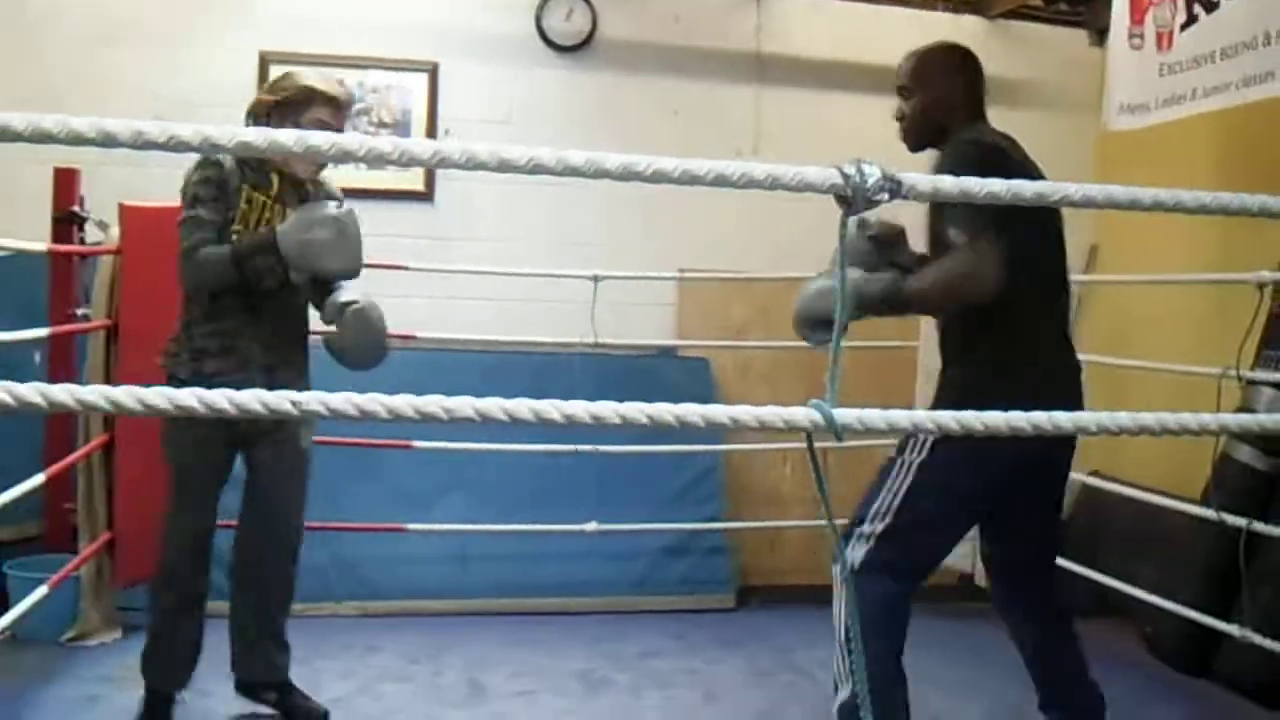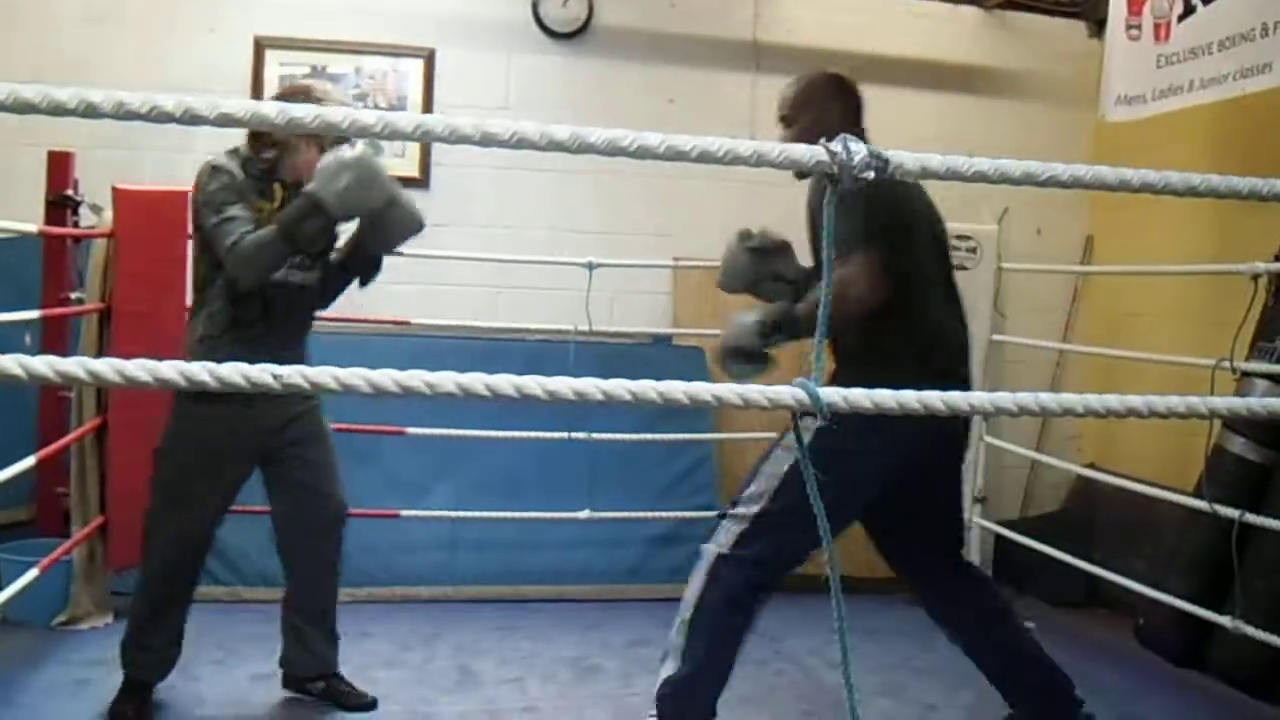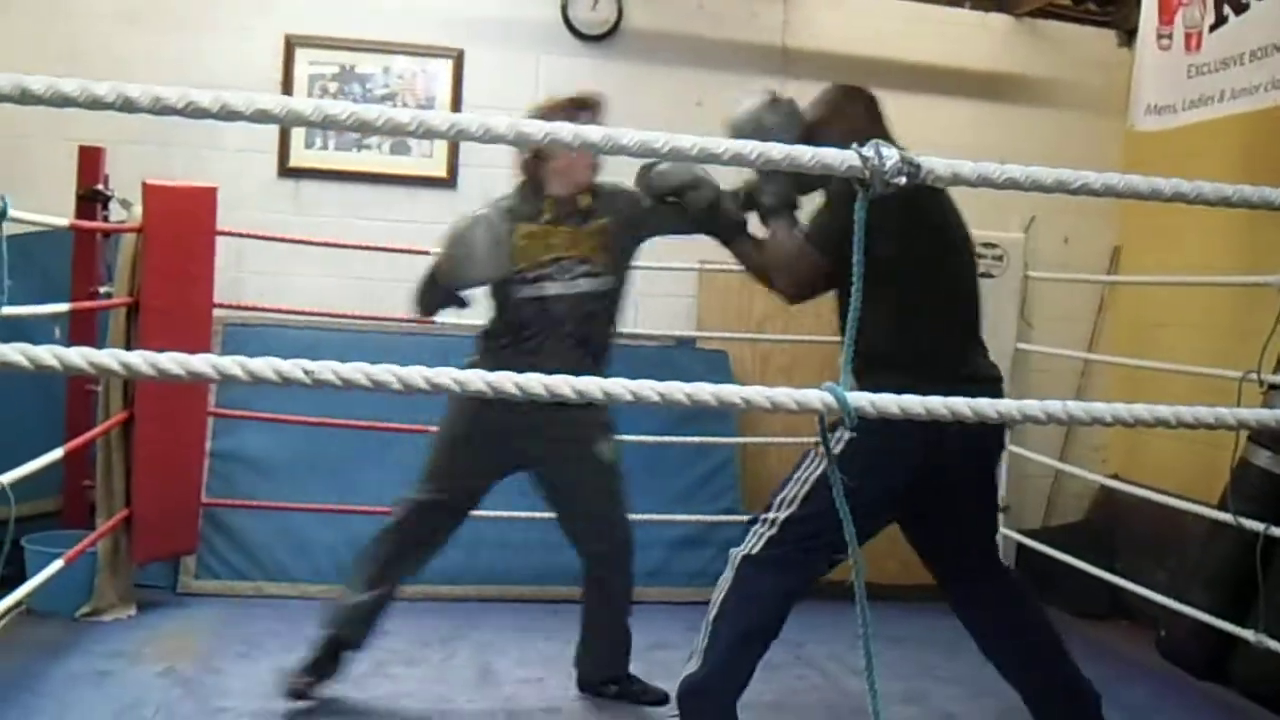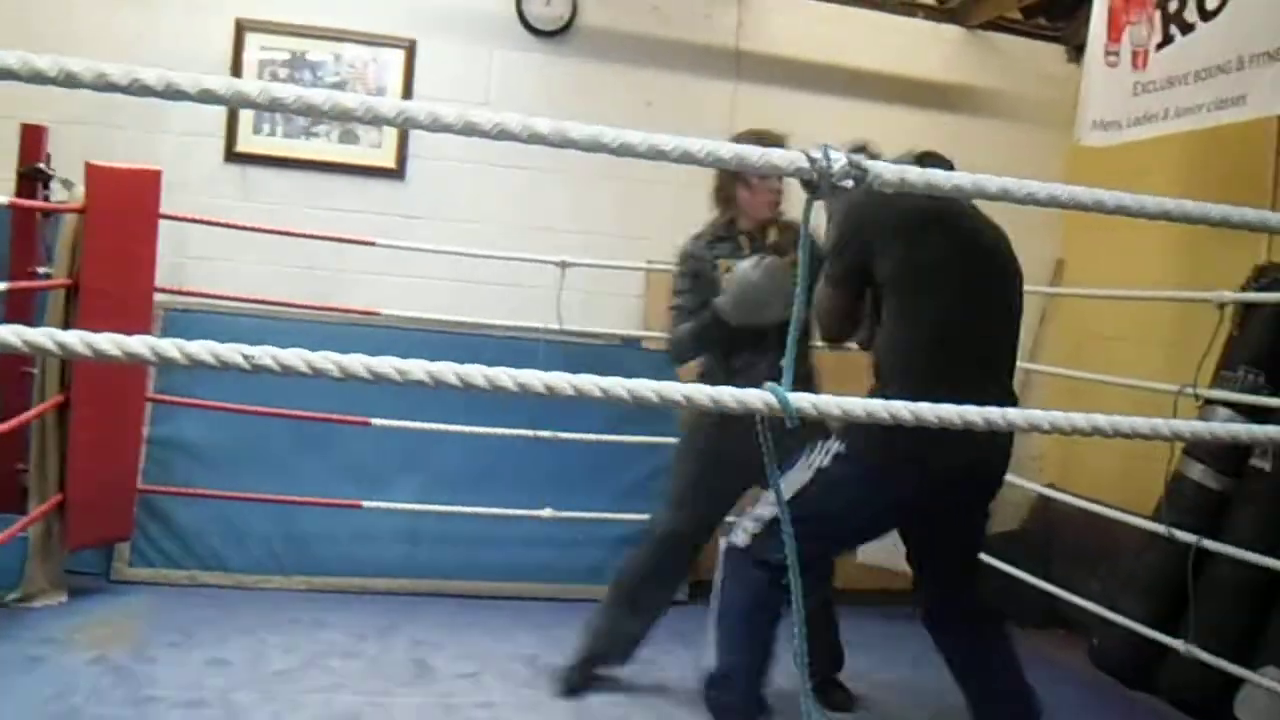
dt=0.5s
person 1, frame 1
left shoulder: (968, 161)
right shoulder: (1012, 165)
left elbow: (978, 278)
left wrist: (869, 292)
right wrist: (909, 267)
left hip: (984, 404)
right hip: (1047, 403)
left knee: (873, 563)
right knee: (1024, 578)
person 1, frame 2
left shoulder: (842, 178)
right shoulder: (893, 183)
left elbow: (860, 289)
left wrist: (771, 323)
right wrist: (788, 281)
left hip: (874, 404)
right hip: (938, 404)
left knee: (739, 558)
right knee: (940, 568)
person 1, frame 3
right shoulder: (913, 189)
left elbow: (795, 278)
right elbow: (804, 277)
left wrist: (774, 204)
right wrist: (730, 225)
left hip: (901, 411)
right hip: (966, 412)
left knee: (768, 561)
right knee: (976, 575)
person 1, frame 4
left shoulder: (874, 206)
right shoulder: (988, 235)
left elbow: (829, 323)
left hip: (900, 432)
right hip: (980, 443)
left knee: (756, 556)
right knee: (954, 600)
person 2, frame 1
left shoulder: (322, 200)
right shoulder: (218, 173)
left elbow: (330, 280)
right elbow: (194, 268)
left wrist: (348, 308)
right wrist: (274, 249)
left hip: (280, 392)
right hip: (203, 386)
left knee: (276, 538)
right knee: (187, 537)
person 2, frame 2
left shoulder: (304, 197)
right shoulder: (223, 179)
right elbow: (246, 261)
left wrist: (364, 247)
right wrist: (321, 208)
left hip: (287, 392)
right hip: (217, 391)
left knee: (320, 523)
right knee: (180, 535)
left ankle: (314, 665)
person 2, frame 3
left shoulder: (616, 207)
right shoulder: (506, 215)
left elbow: (686, 216)
right elbow: (429, 303)
right wrist: (448, 276)
left hip: (574, 413)
right hip: (495, 403)
left knee: (608, 542)
right knee: (425, 518)
left ankle: (605, 667)
right ankle: (338, 641)
person 2, frame 4
left shoulder: (795, 242)
right shoulder: (703, 252)
right elbow: (680, 344)
right wrist: (724, 314)
left hip: (792, 423)
right hip: (723, 421)
right knee: (674, 536)
left ankle: (823, 669)
right ankle: (603, 646)
